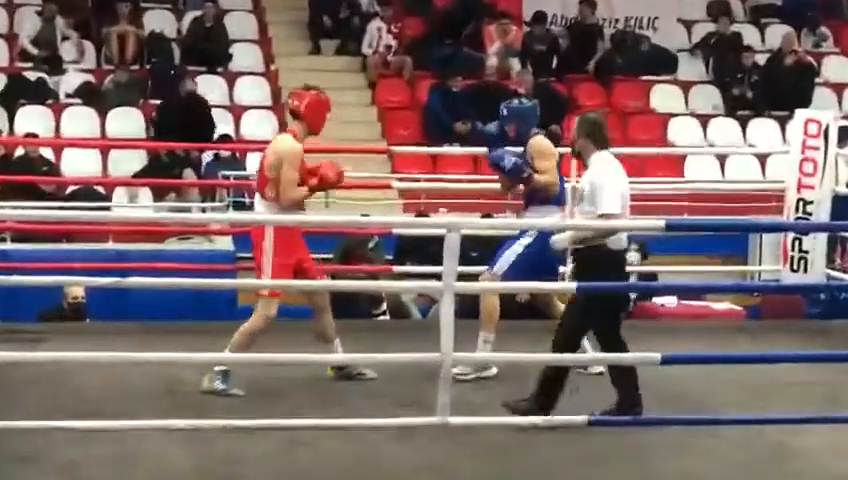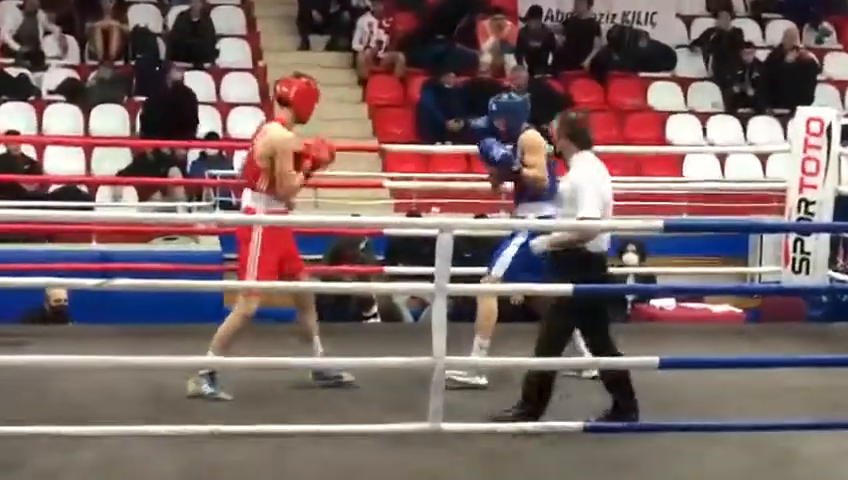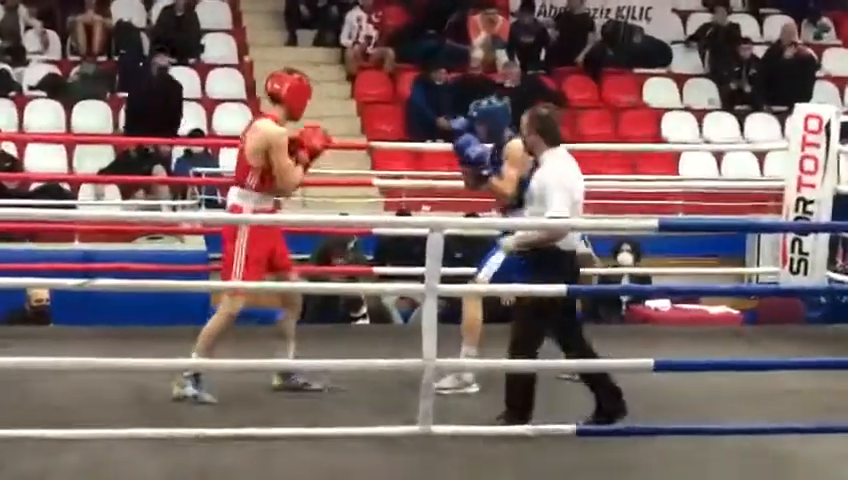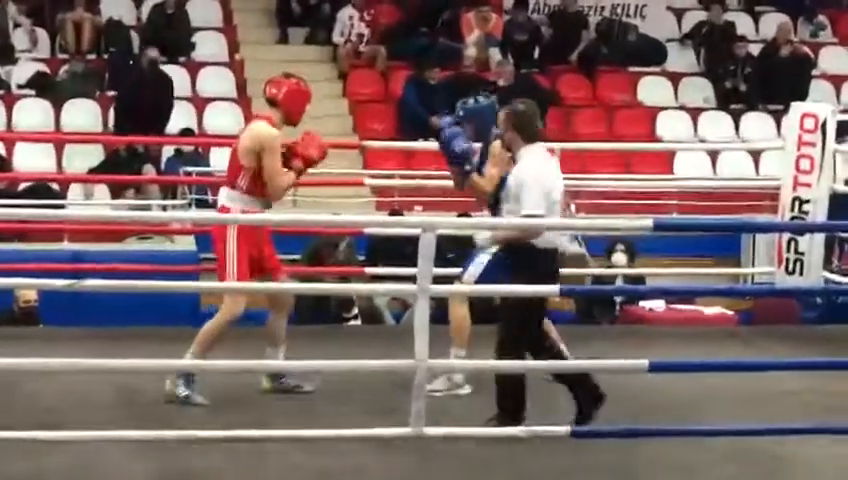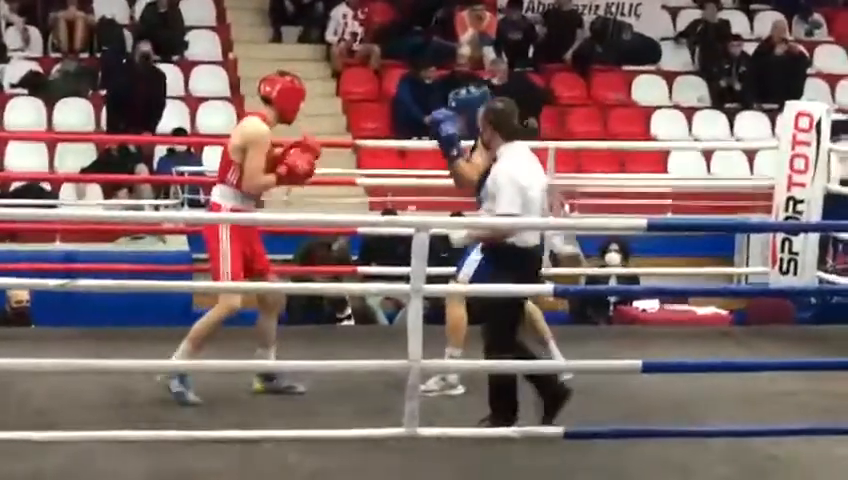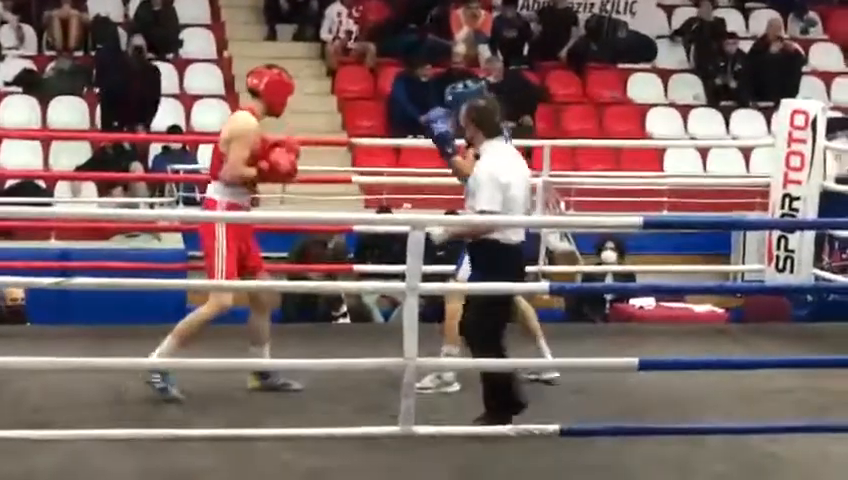
dt=0.1s
person 1, frame 1
left shoulder: (287, 142)
right shoulder: (289, 148)
right elbow: (288, 199)
left wrist: (311, 177)
right wrist: (318, 183)
left hip: (286, 230)
right hip: (272, 233)
left knee: (320, 297)
right knee: (267, 311)
left ankle: (339, 363)
right ankle: (217, 373)
person 1, frame 2
left shoulder: (272, 130)
right shoulder: (283, 137)
right elbow: (286, 190)
left wrist: (301, 159)
right wrist: (308, 165)
left hip: (275, 223)
right hip: (261, 224)
left knee: (305, 294)
right knee: (247, 307)
left ankle: (319, 366)
right ankle: (203, 376)
person 1, frame 3
left shoulder: (264, 126)
right shoulder: (273, 132)
right elbow: (287, 185)
left wrist: (295, 151)
right wrist: (306, 154)
left hip: (263, 219)
right hip: (247, 220)
left knee: (293, 294)
right knee: (232, 305)
left ankle: (285, 372)
right ankle: (188, 378)
person 1, frame 4
left shoulder: (261, 129)
right shoulder: (267, 134)
right elbow: (276, 190)
left wrist: (289, 158)
right wrist: (300, 164)
left hip: (252, 222)
right hip: (236, 223)
left knee: (283, 297)
right knee: (234, 307)
left ankle: (275, 374)
right ankle: (181, 376)
person 1, frame 5
left shoulder: (256, 127)
right shoulder: (257, 130)
right elbow: (251, 184)
left wrist: (290, 157)
right wrist: (286, 172)
right hip: (227, 218)
left knee: (273, 298)
right knee: (231, 302)
left ankle: (267, 375)
right ankle: (177, 367)
person 1, frame 6
left shoulder: (245, 122)
right shoulder: (247, 124)
right elbow: (232, 173)
left wrist: (270, 157)
right wrist: (268, 168)
left hip: (236, 215)
right hip: (222, 215)
left knee: (264, 296)
right knee: (221, 301)
left ankle: (262, 372)
right ankle: (158, 363)
person 2, frame 1
left shoulder: (603, 173)
right shoulder: (602, 168)
left elbow: (609, 224)
left wrist: (569, 238)
right wrist: (578, 256)
left hip: (599, 263)
right hip: (600, 262)
left knee: (568, 336)
right knee: (609, 337)
left ankle: (542, 401)
right ankle: (628, 401)
person 2, frame 2
left shoulder: (583, 174)
right shoulder: (588, 168)
left elbow: (588, 229)
left wrist: (549, 242)
right wrist: (558, 245)
left hip: (581, 268)
right hip: (583, 265)
left knee: (550, 341)
right knee: (598, 340)
left ankle: (530, 408)
right ankle: (624, 405)
person 2, frame 3
left shoulder: (552, 172)
right shoulder: (562, 163)
left elbow: (556, 228)
left wrist: (518, 241)
left hip: (549, 264)
right hip: (556, 262)
left knee: (524, 341)
right knee: (572, 340)
left ankle: (517, 414)
right ankle: (608, 401)
person 2, frame 4
left shoulder: (529, 169)
right shoulder: (543, 160)
left elbow: (531, 227)
left wrist: (491, 238)
left hip: (528, 262)
right hip: (537, 259)
left knee: (511, 342)
right knee: (535, 340)
left ankle: (509, 415)
right ankle: (587, 395)
person 2, frame 5
left shoulder: (506, 168)
right shoulder: (527, 159)
left elbow: (506, 225)
left wrist: (469, 236)
left hip: (509, 260)
right hip: (524, 254)
left knee: (498, 340)
right knee: (503, 336)
left ankle: (503, 414)
right ankle: (551, 388)
person 2, frame 6
left shoulder: (488, 165)
right shoulder: (512, 156)
left elbow: (485, 222)
right elbow: (522, 207)
left wrist: (447, 231)
left hip: (494, 256)
right hip: (509, 251)
left knee: (485, 337)
right knee: (475, 330)
left ankle: (499, 410)
right ankle: (507, 397)
person 3, frame 1
left shoulder: (539, 144)
right shoulder: (529, 146)
left elbow: (552, 186)
right elbow: (508, 187)
left wrist: (522, 171)
right wrist: (502, 162)
left hip: (541, 227)
right hip: (541, 227)
left knee: (490, 280)
right knee: (546, 298)
right ankle: (589, 354)
person 3, frame 2
left shoulder: (529, 138)
right shoulder: (518, 141)
left elbow: (542, 181)
right elbow: (496, 182)
left wrist: (512, 165)
right wrist: (492, 156)
left knee: (489, 285)
right knee: (542, 296)
person 3, frame 3
left shoulder: (515, 148)
right shoulder: (501, 148)
left elbow: (507, 193)
right elbow: (474, 184)
left wrist: (484, 169)
right wrist: (468, 157)
left knee: (474, 292)
person 3, frame 4
left shoulder: (499, 148)
right shoulder: (489, 148)
left elbow: (484, 191)
right elbow: (462, 185)
left wrist: (464, 163)
right wrist: (456, 157)
left knee: (459, 293)
person 3, frame 5
left shoulder: (491, 139)
right shoulder: (489, 139)
left elbow: (469, 180)
right elbow: (460, 181)
left wrist: (451, 148)
right wrist: (450, 148)
left hip: (502, 226)
right hip: (512, 226)
left knee: (456, 292)
right knee: (519, 298)
person 3, frame 6
left shoulder: (485, 133)
right shoulder: (494, 132)
left elbow: (468, 174)
right elbow: (468, 173)
left wrist: (447, 146)
right wrist: (447, 145)
left hip: (499, 221)
right hip: (508, 222)
left knee: (455, 289)
right knee: (509, 295)
